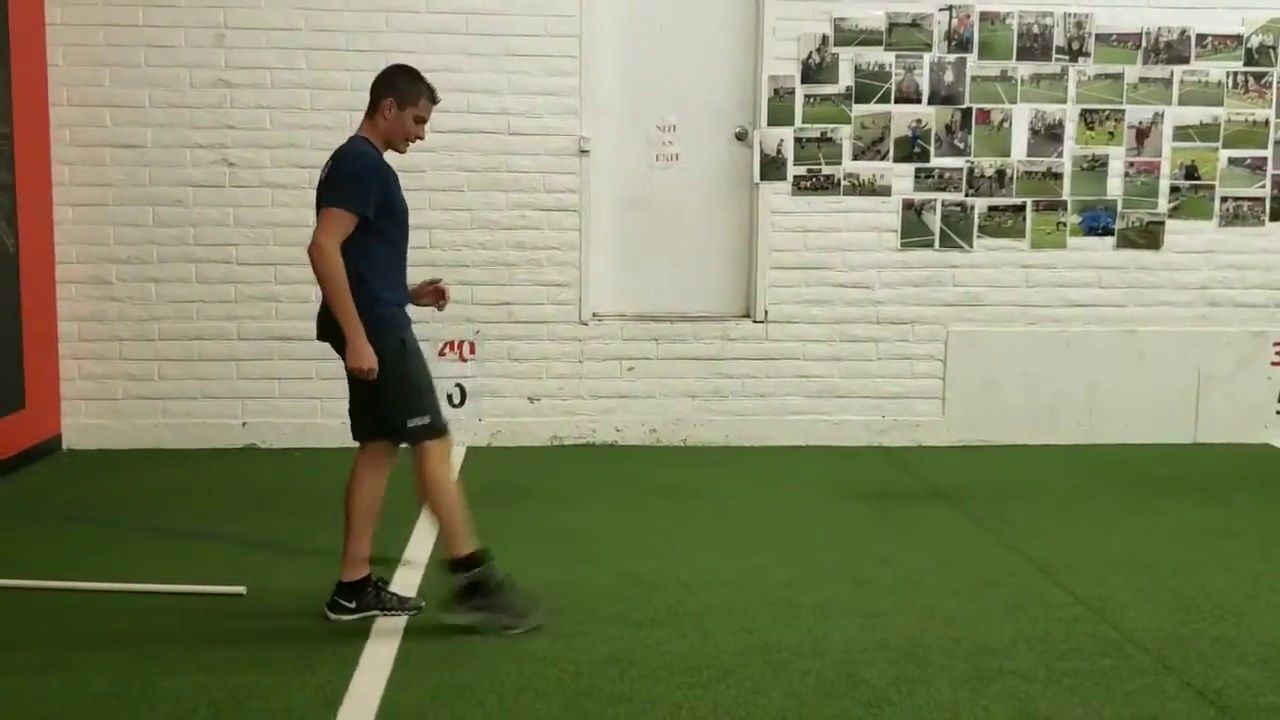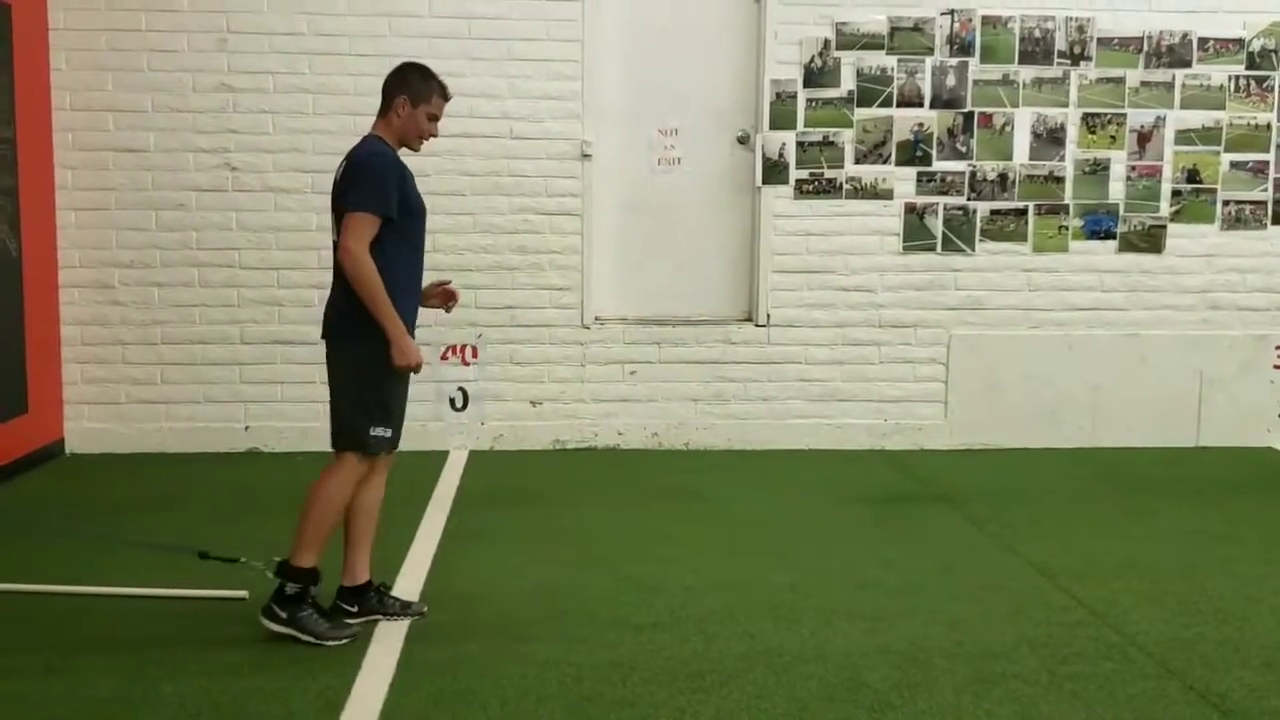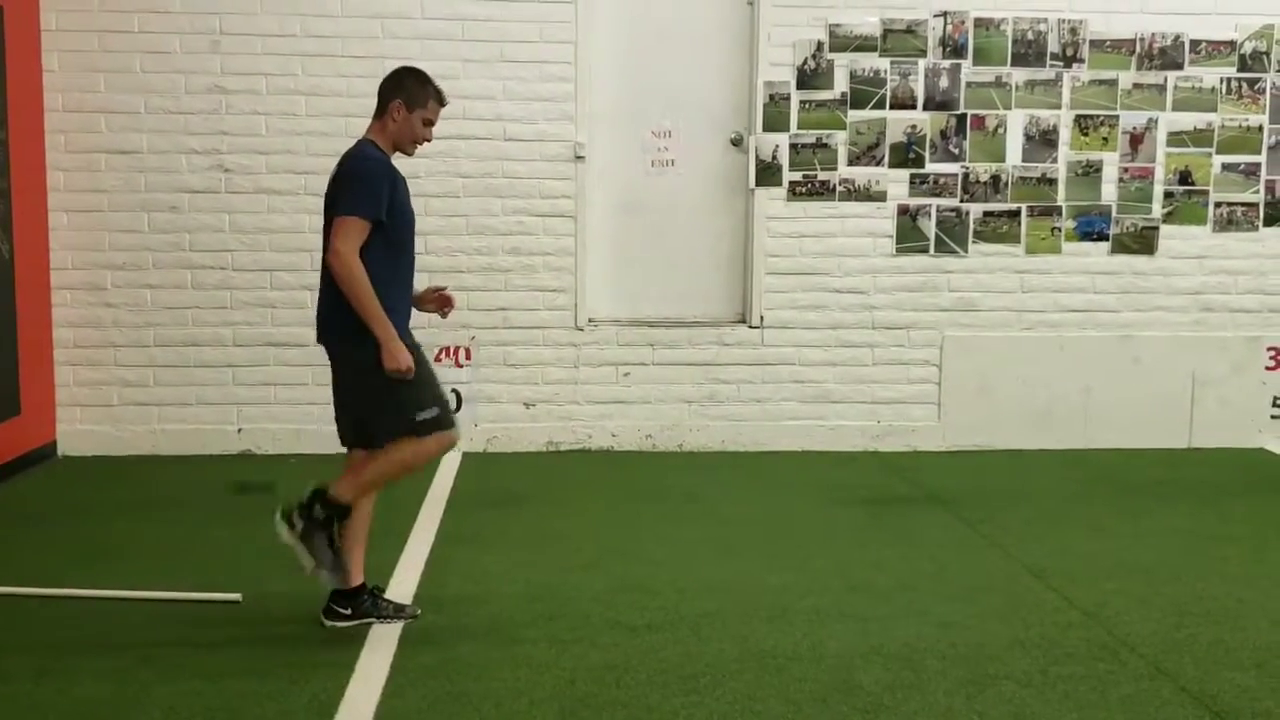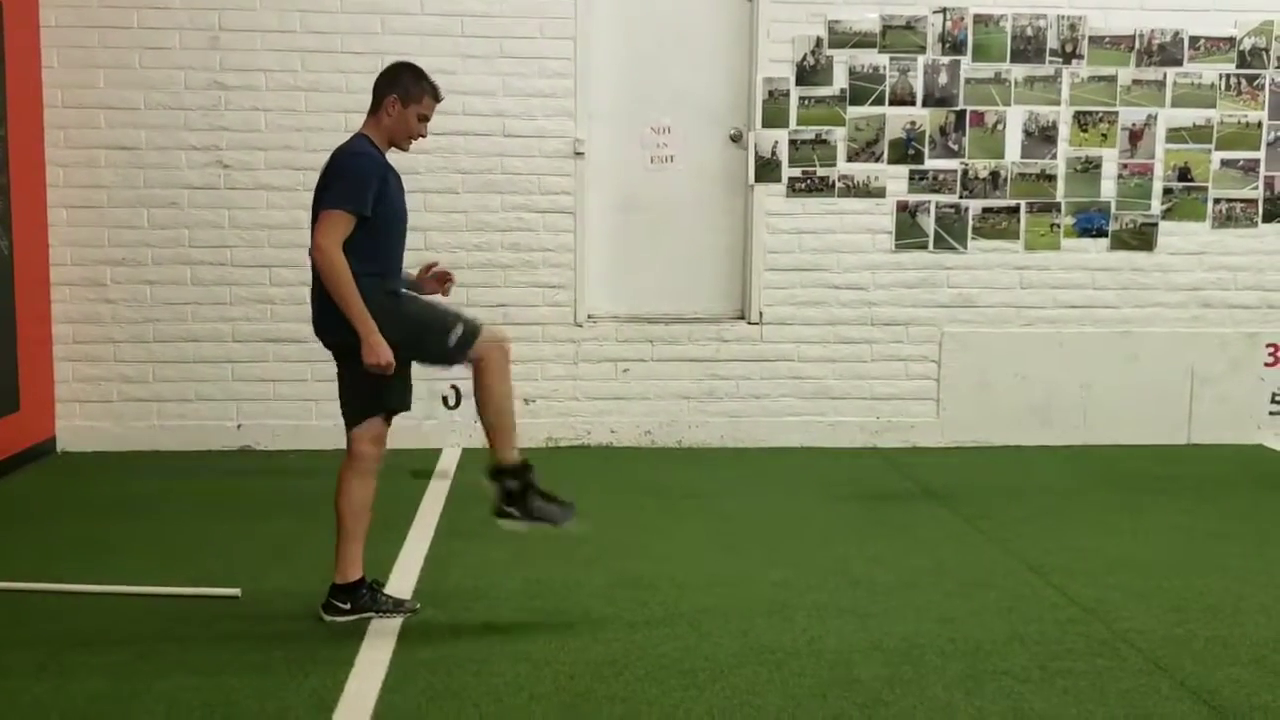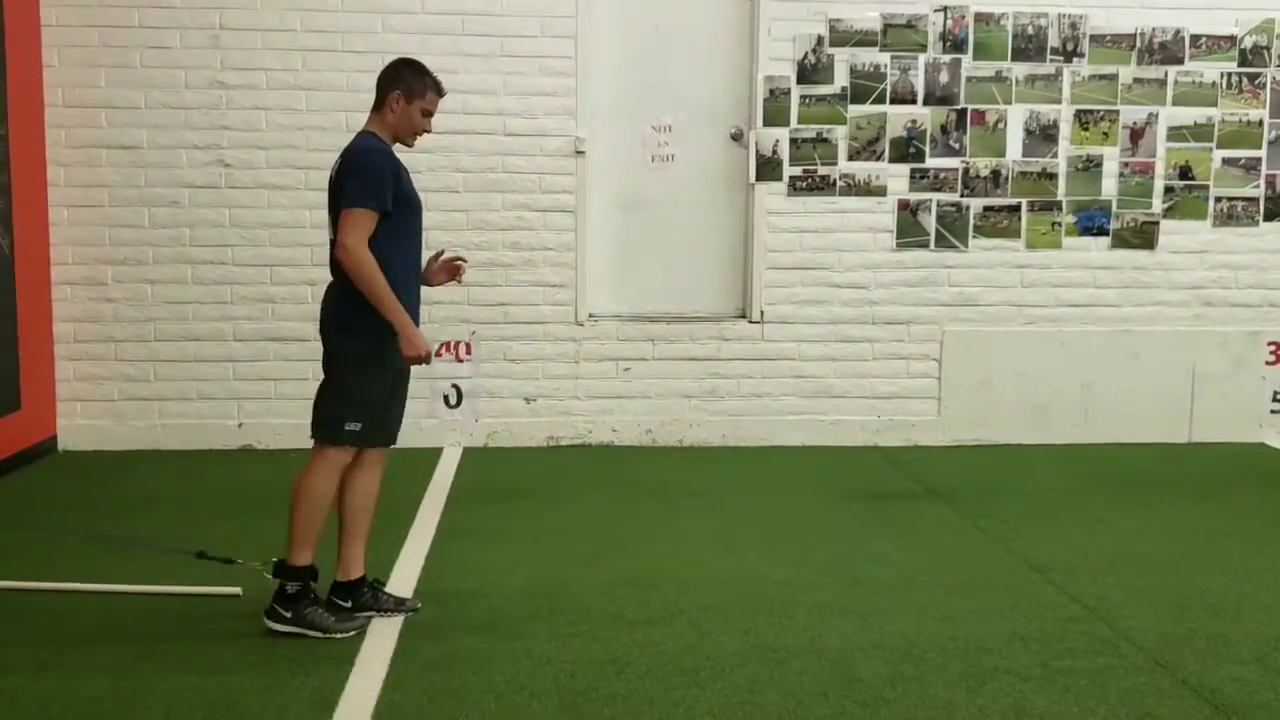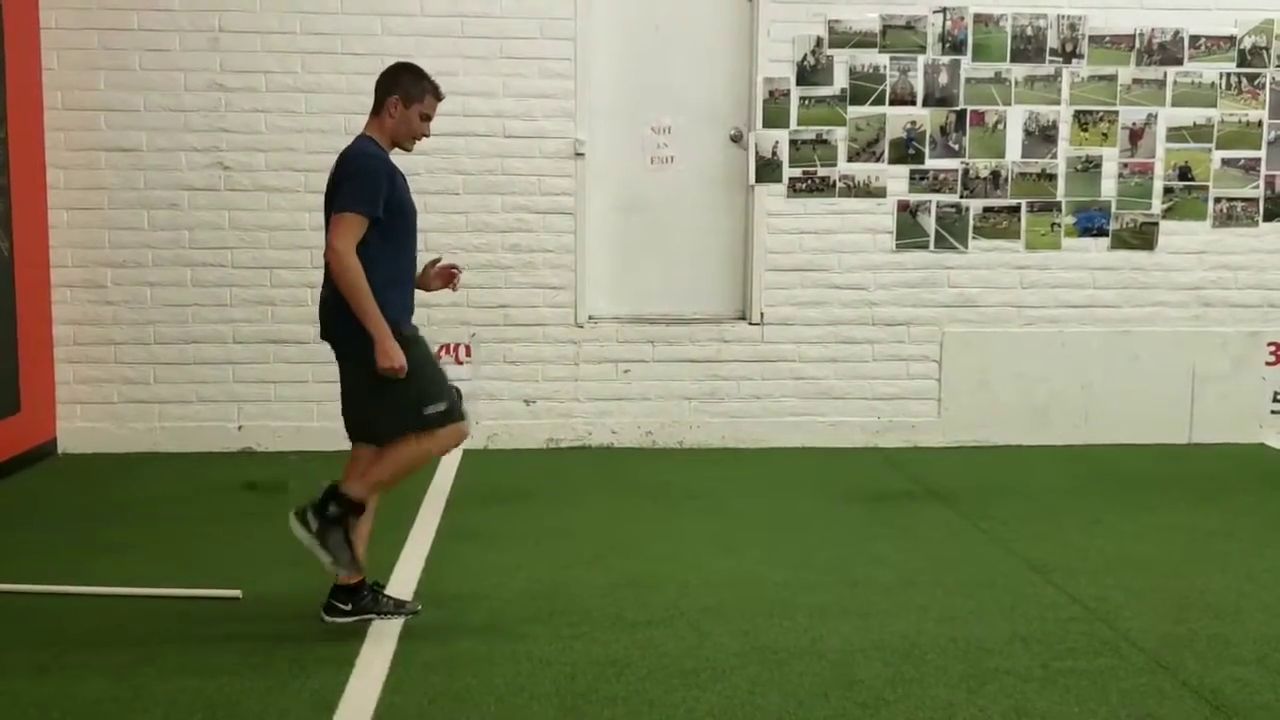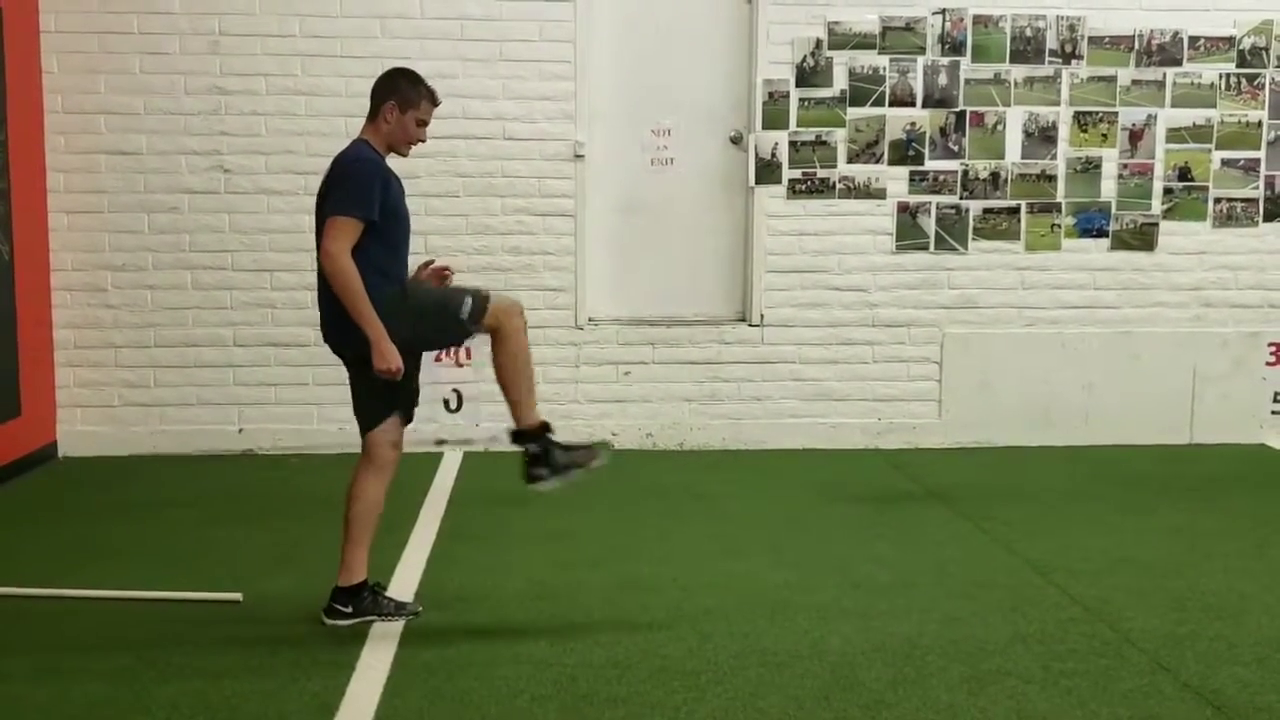
dt=0.4s
person 1, frame 1
left shoulder: (367, 164)
right shoulder: (358, 164)
right elbow: (325, 248)
left wrist: (408, 292)
right wrist: (356, 337)
left hip: (374, 326)
right hip: (369, 331)
left knee: (378, 448)
right knee: (431, 443)
left ankle: (353, 587)
right ankle: (474, 577)
person 1, frame 2
left shoulder: (375, 163)
right shoulder: (377, 164)
right elbow: (353, 253)
left wrist: (418, 295)
right wrist: (399, 333)
left hip: (373, 334)
right hip: (369, 337)
left knee: (374, 458)
right knee: (356, 457)
left ankle: (356, 590)
right ankle: (290, 593)
person 1, frame 3
left shoulder: (371, 168)
right shoulder: (371, 169)
right elbow: (341, 255)
left wrist: (413, 299)
right wrist: (389, 340)
left hip: (356, 331)
right hip: (362, 335)
left knee: (370, 450)
right knee: (434, 435)
left ankle: (352, 595)
right ankle: (318, 512)
person 1, frame 4
left shoulder: (369, 164)
right shoulder: (357, 161)
right elbow: (325, 248)
left wrist: (412, 282)
right wrist: (371, 333)
left hip: (365, 316)
right hip: (365, 318)
left knee: (367, 448)
right knee: (491, 346)
left ankle: (348, 588)
right ankle: (513, 483)
person 1, frame 5
left shoulder: (372, 158)
right shoulder: (371, 159)
right elbow: (351, 249)
left wrist: (422, 274)
right wrist: (406, 326)
left hip: (375, 331)
right hip: (367, 332)
left knee: (370, 452)
right knee: (335, 451)
left ankle: (351, 587)
right ankle: (291, 593)
person 1, frame 6
left shoulder: (372, 164)
right shoulder: (366, 164)
right elbow: (339, 253)
left wrist: (418, 279)
right wrist: (384, 338)
left hip: (364, 326)
right hip: (366, 330)
left knee: (374, 449)
right knee: (446, 428)
left ankle: (354, 590)
right ankle: (331, 510)
person 1, frame 7
left shoulder: (368, 169)
right shoulder: (360, 167)
right elbow: (333, 256)
left wrist: (411, 282)
right wrist: (380, 338)
left hip: (367, 321)
right hip: (369, 322)
left knee: (383, 449)
right knee: (507, 313)
left ankle: (352, 592)
right ankle: (536, 445)
